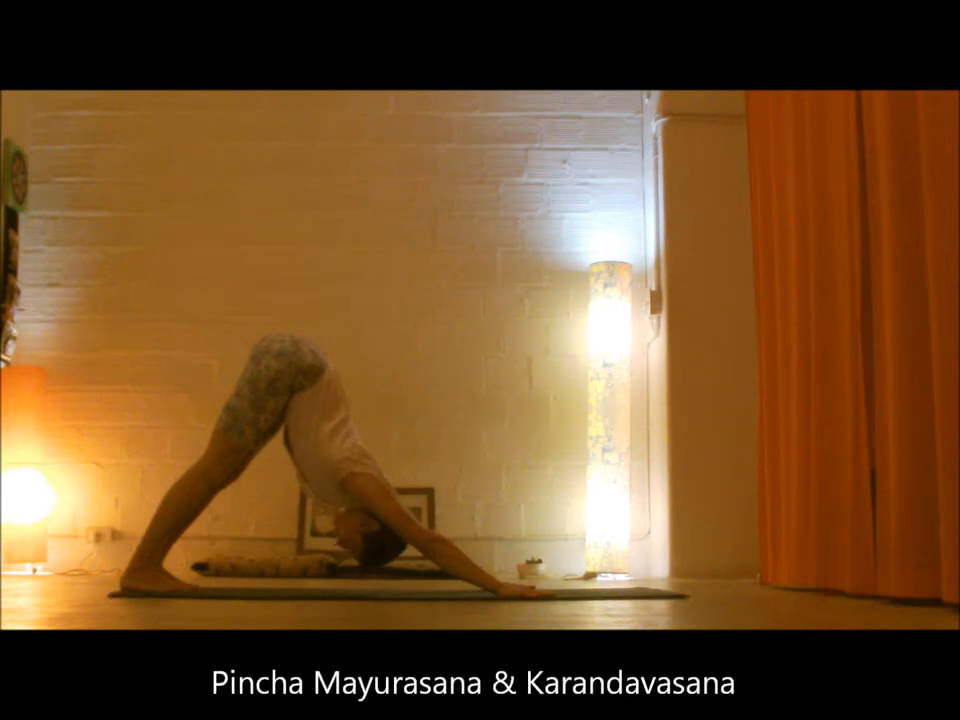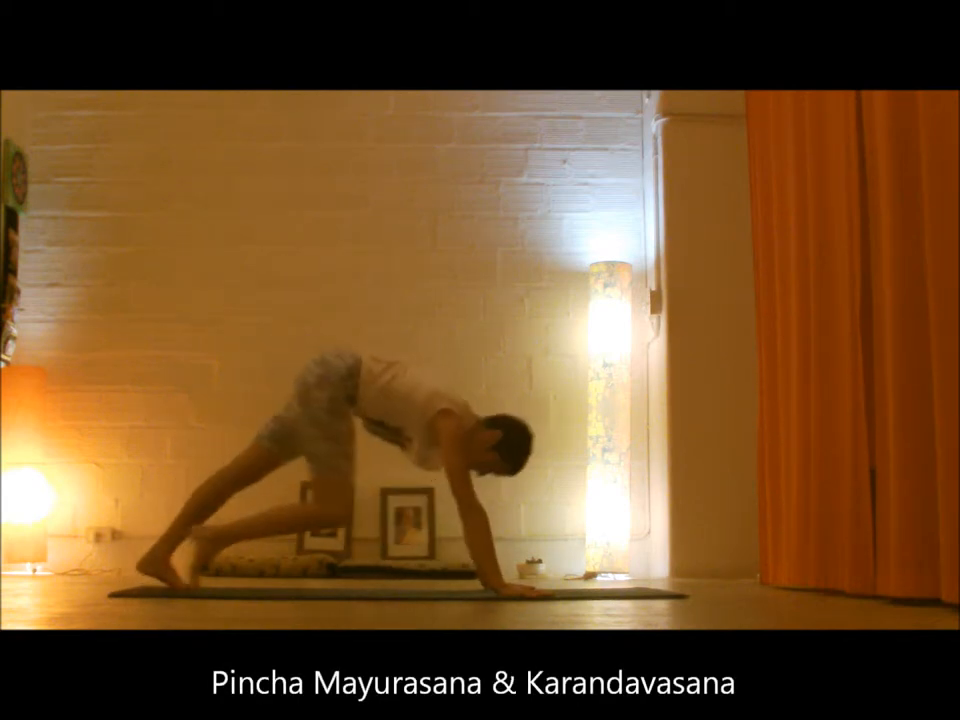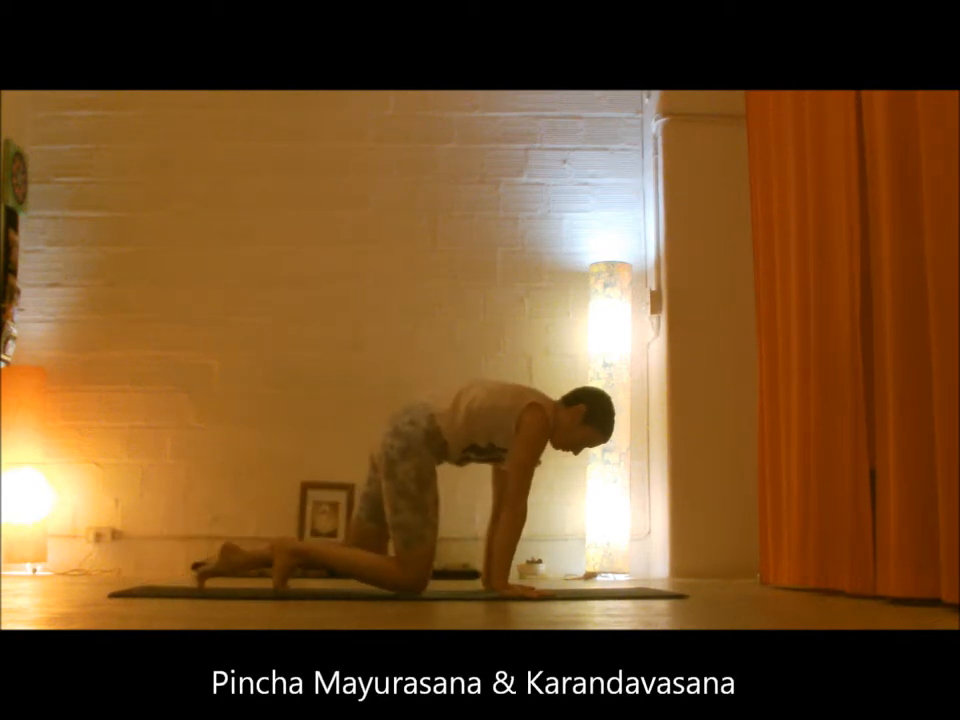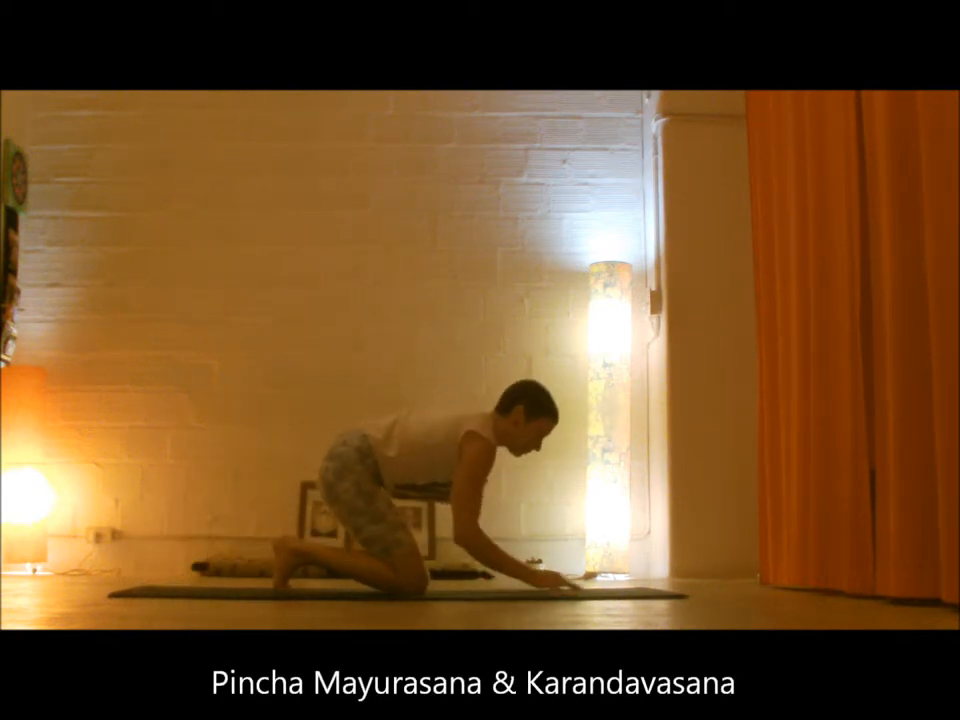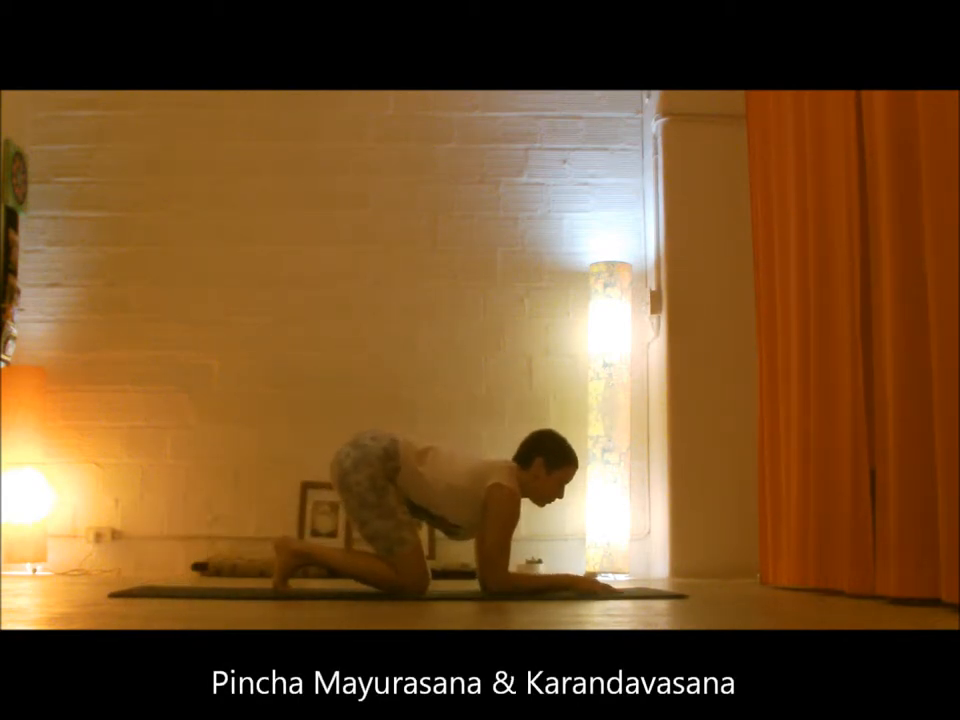
dt=1s
person 1, frame 1
right shoulder: (359, 483)
left elbow: (429, 543)
right elbow: (430, 542)
left hip: (293, 368)
right hip: (286, 360)
left knee: (225, 472)
right knee: (215, 468)
left ankle: (149, 565)
right ankle: (140, 567)
person 1, frame 2
left shoulder: (462, 429)
right shoulder: (454, 427)
left elbow: (470, 511)
right elbow: (470, 509)
left wrist: (488, 575)
right wrist: (498, 582)
left hip: (331, 382)
right hip: (332, 381)
left knee: (242, 471)
right knee: (335, 509)
left ankle: (158, 555)
right ankle: (214, 537)
person 1, frame 3
left shoulder: (516, 421)
right shoulder: (539, 418)
left elbow: (501, 507)
right elbow: (514, 507)
left wrist: (490, 577)
right wrist: (500, 582)
left hip: (406, 433)
right hip: (416, 445)
left knee: (359, 553)
right knee: (411, 579)
left ankle: (243, 558)
right ankle: (297, 550)
person 1, frame 4
left shoulder: (476, 436)
right shoulder: (480, 443)
left elbow: (464, 525)
right elbow: (464, 531)
left wrist: (516, 572)
right wrist: (529, 574)
left hip: (352, 460)
right hip: (352, 466)
left knee: (403, 570)
right knee: (411, 582)
left ankle: (299, 551)
right ankle: (299, 551)
person 1, frame 5
left shoulder: (496, 480)
right shoulder: (505, 493)
left elbow: (488, 577)
right elbow: (496, 581)
left wrist: (563, 584)
right wrist: (570, 581)
left hip: (368, 457)
right hip: (369, 462)
left knee: (408, 575)
right knee: (413, 583)
left ankle: (299, 553)
right ankle: (300, 552)
